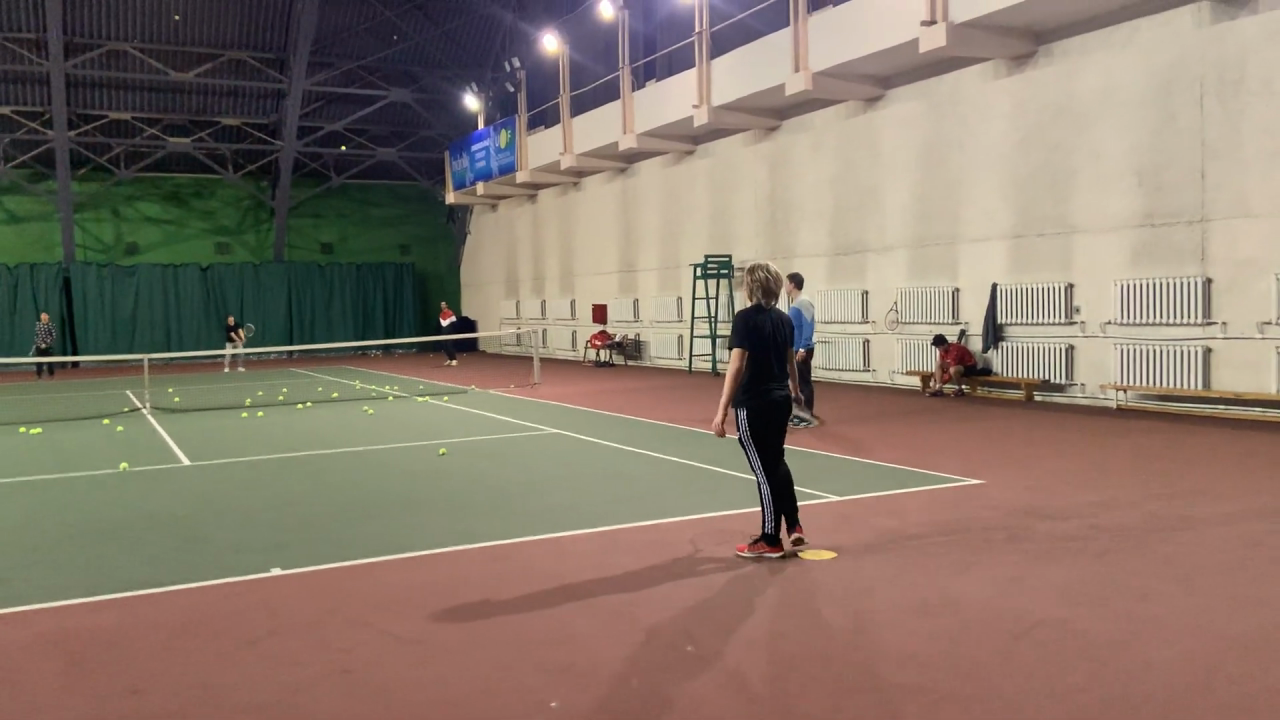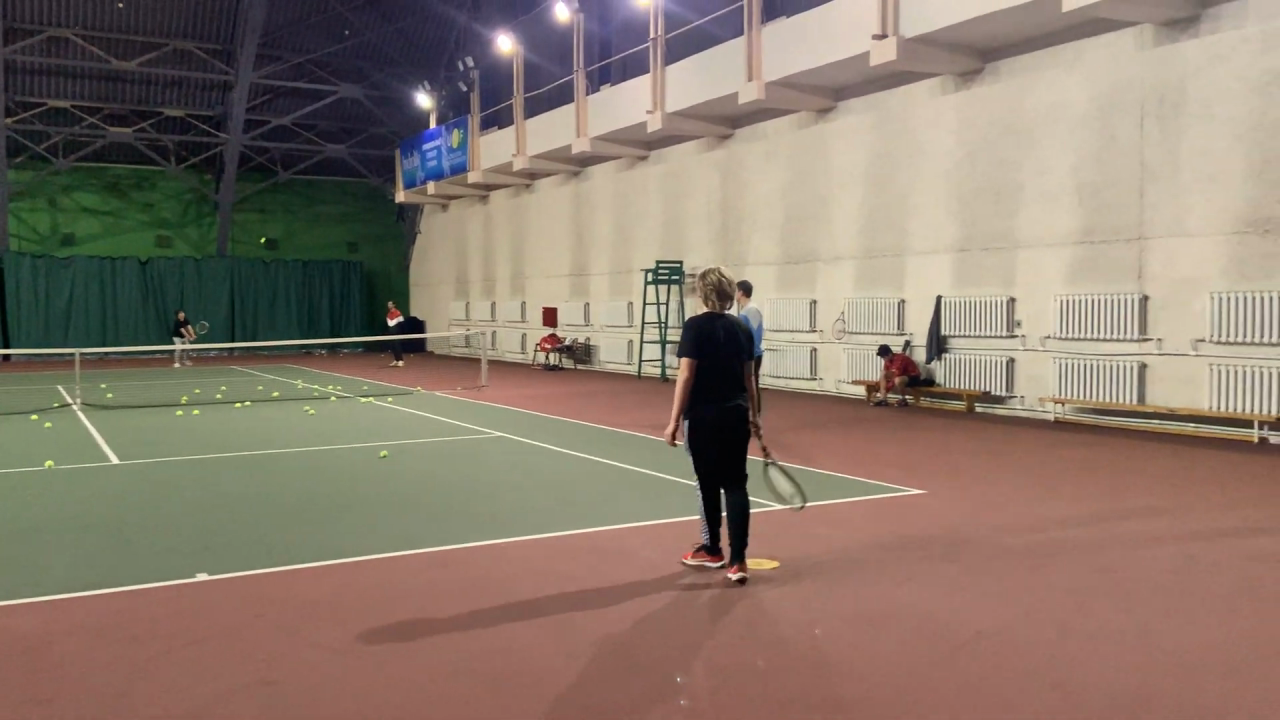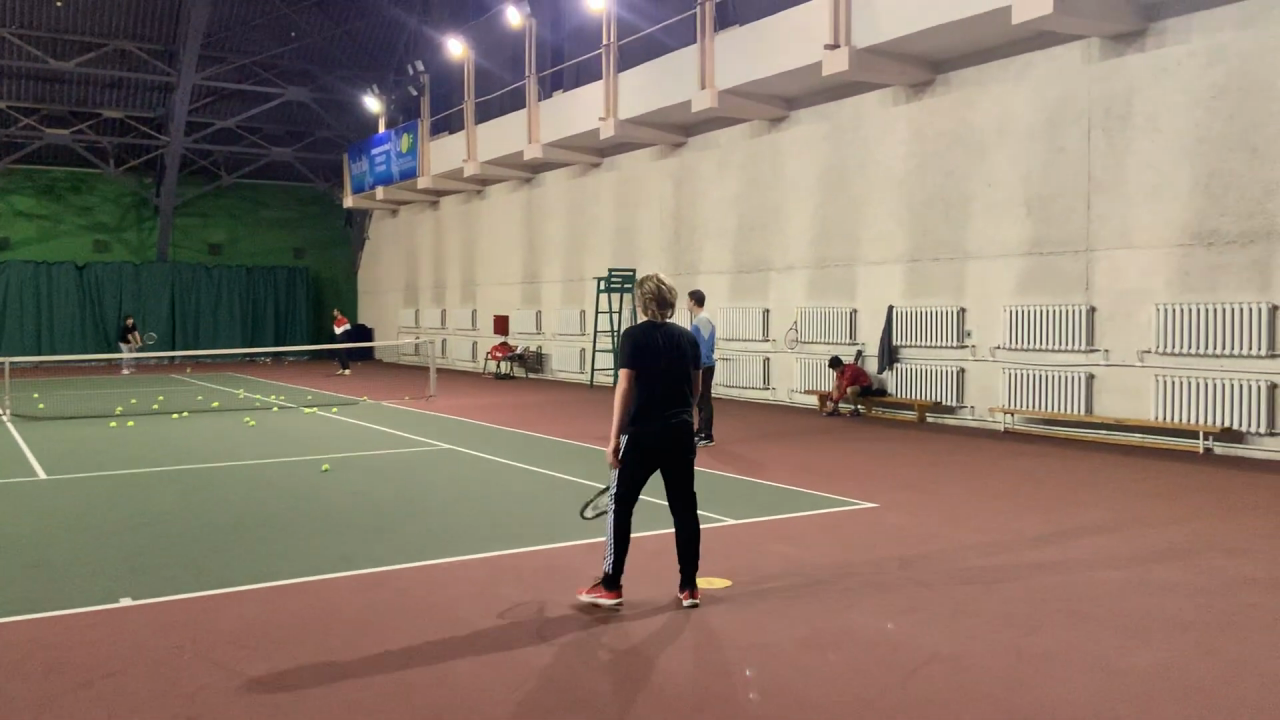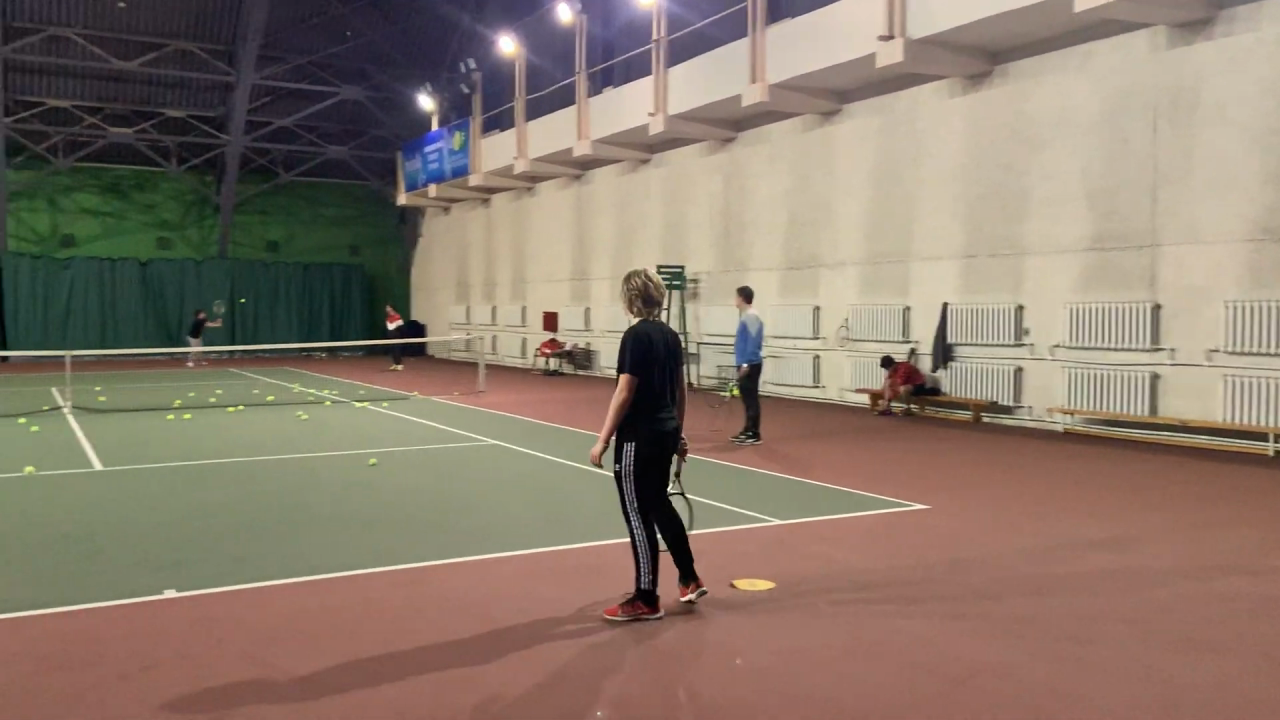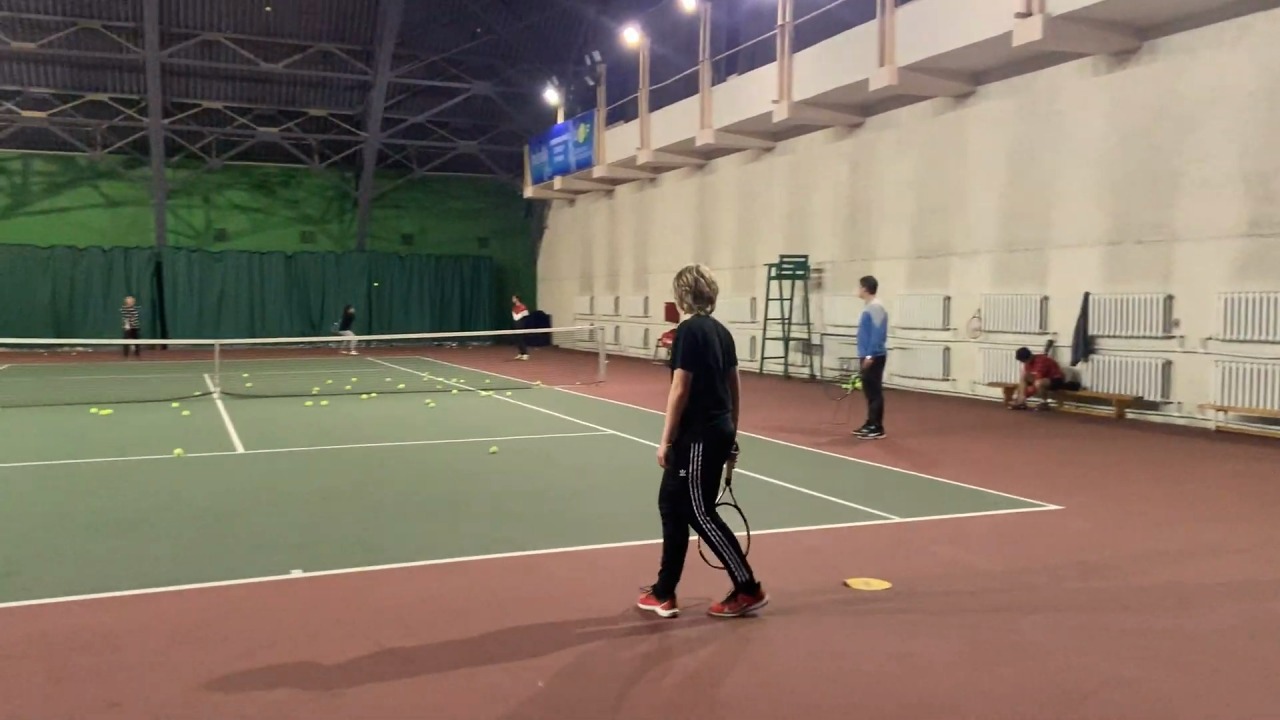
dt=0.4s
person 1, frame 1
left shoulder: (745, 317)
right shoulder: (783, 319)
left elbow: (737, 366)
left wrist: (722, 409)
right wrist: (794, 389)
left hip: (753, 404)
right hip: (779, 400)
left knee: (764, 470)
right knee: (776, 462)
left ankle: (770, 540)
right ankle: (794, 526)
person 1, frame 2
left shoulder: (696, 326)
right shoulder: (742, 328)
left elbow: (686, 376)
left wrist: (674, 420)
right wrist: (753, 414)
left hip: (702, 416)
right hip: (736, 415)
left knee: (708, 483)
right knee: (736, 484)
left ankle: (711, 549)
right ankle: (738, 560)
person 1, frame 3
left shoulder: (634, 336)
right shoulder: (688, 338)
left elbow: (624, 389)
right elbow: (695, 388)
left wrist: (614, 438)
left hip: (643, 433)
right hip: (681, 432)
left knee: (620, 504)
right knee: (684, 506)
left ankle: (610, 585)
right ankle: (688, 586)
person 1, frame 4
left shoulder: (636, 336)
right shoulder: (670, 335)
left elbow: (624, 393)
right elbow: (680, 389)
left wrist: (603, 439)
right wrist: (678, 432)
left hip: (639, 437)
right hip: (665, 432)
left knee: (639, 514)
right knee: (658, 504)
left ankle: (646, 598)
right ankle: (690, 578)
person 1, frame 5
left shoulder: (688, 331)
right shoulder: (721, 332)
left elbow: (680, 391)
right elbow: (734, 388)
left wrist: (665, 440)
right wrist: (730, 435)
left hip: (698, 435)
right hip: (718, 430)
left knee: (701, 513)
right knee: (673, 504)
left ankle: (748, 589)
right ankle: (664, 593)
